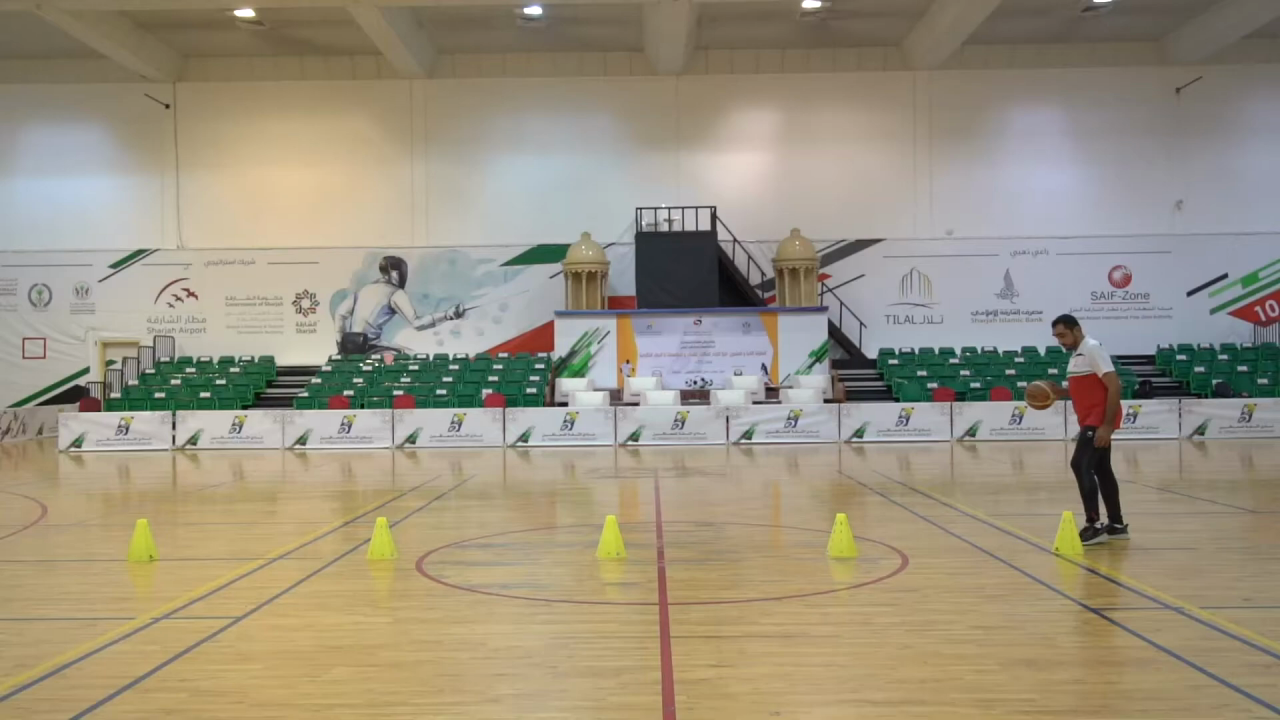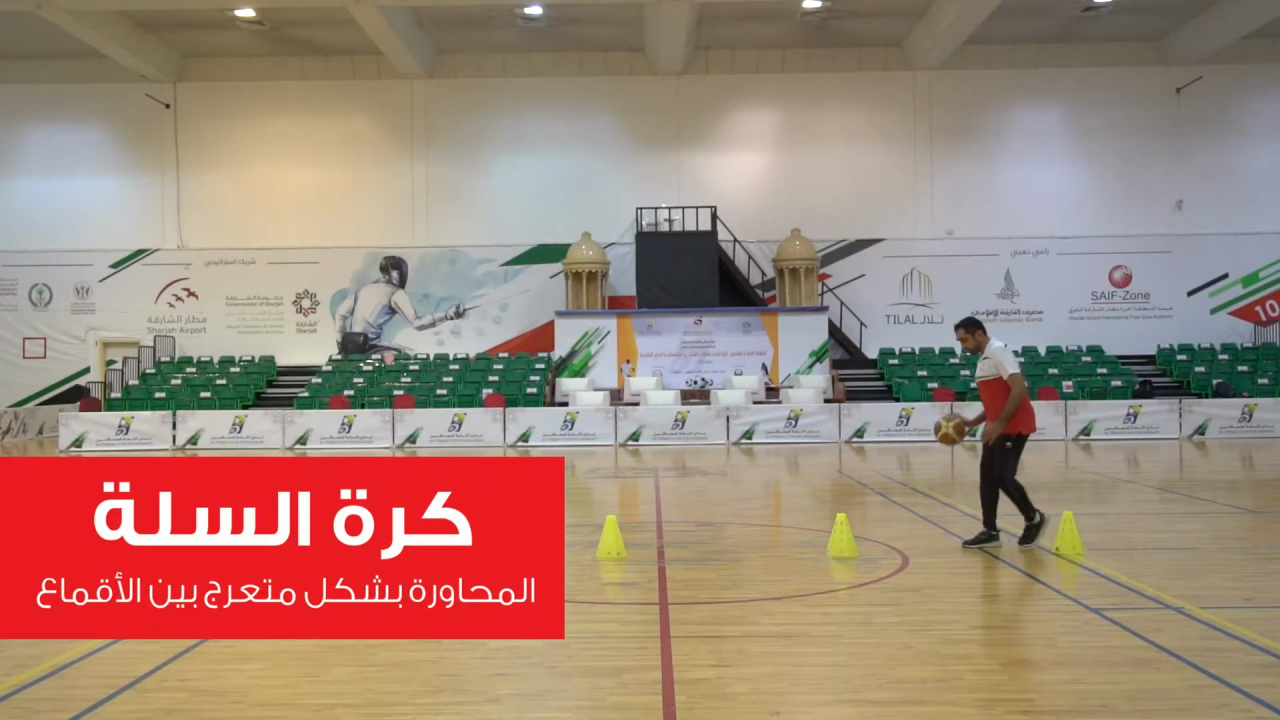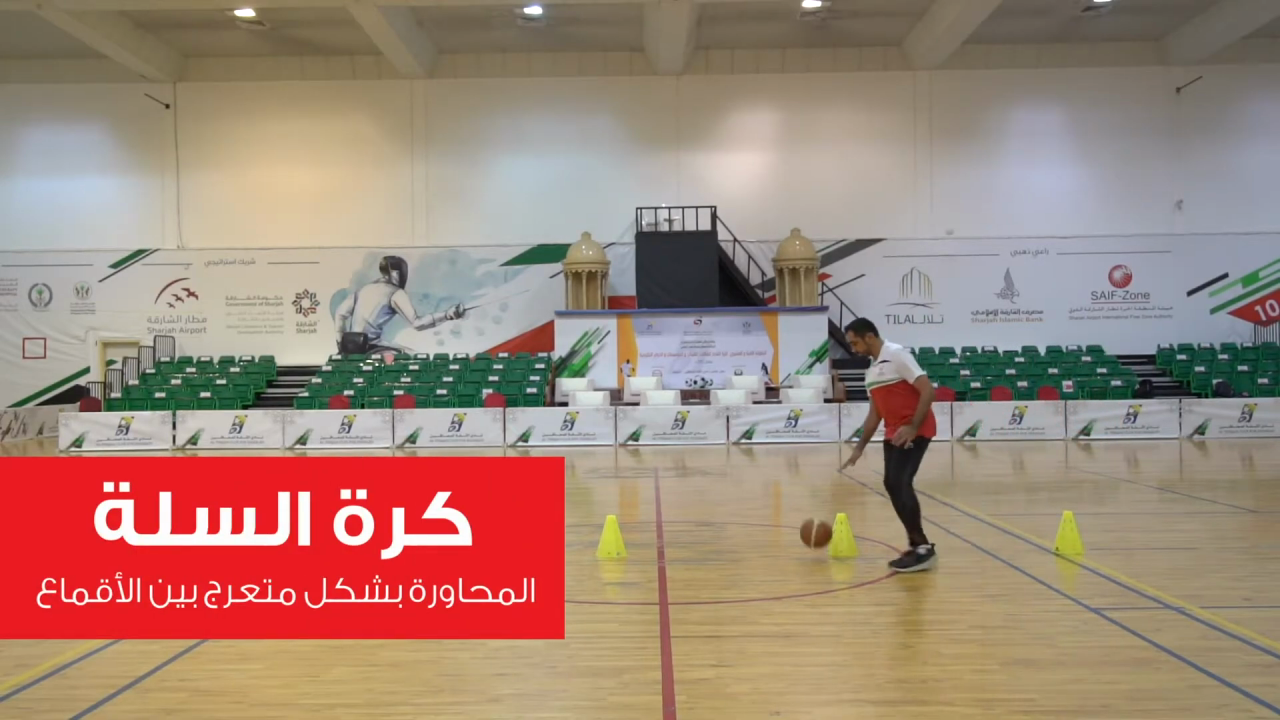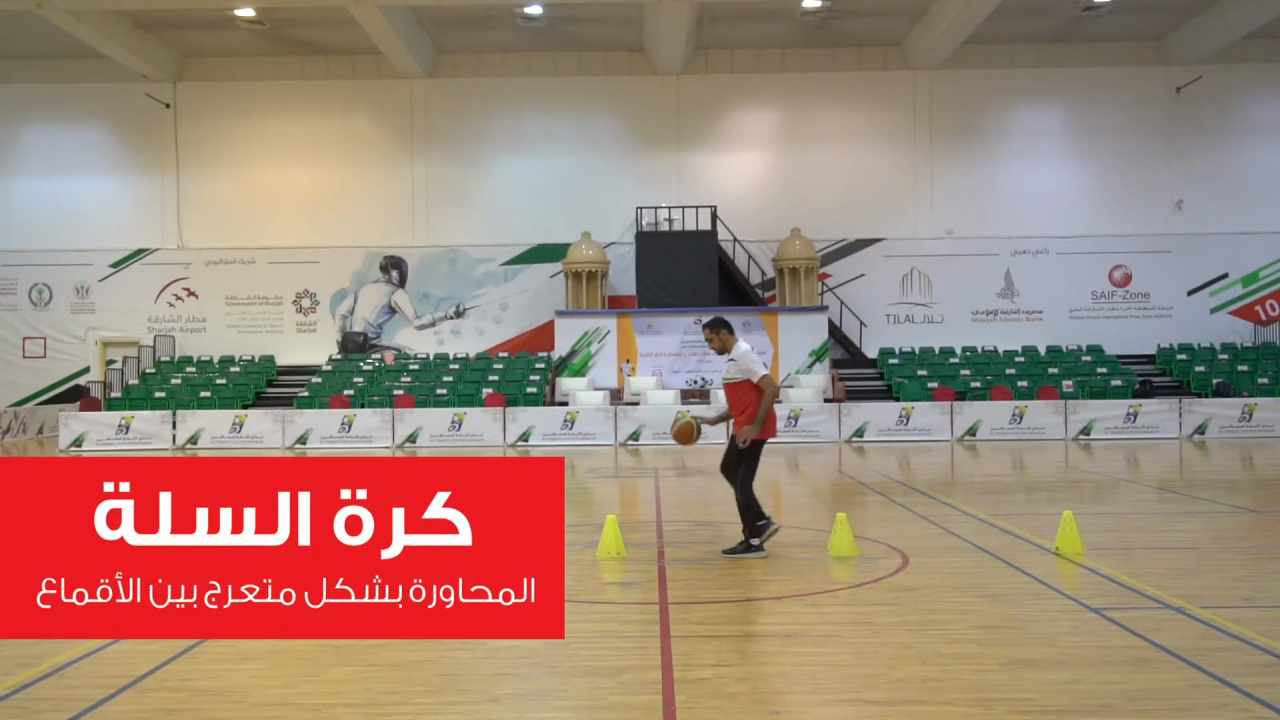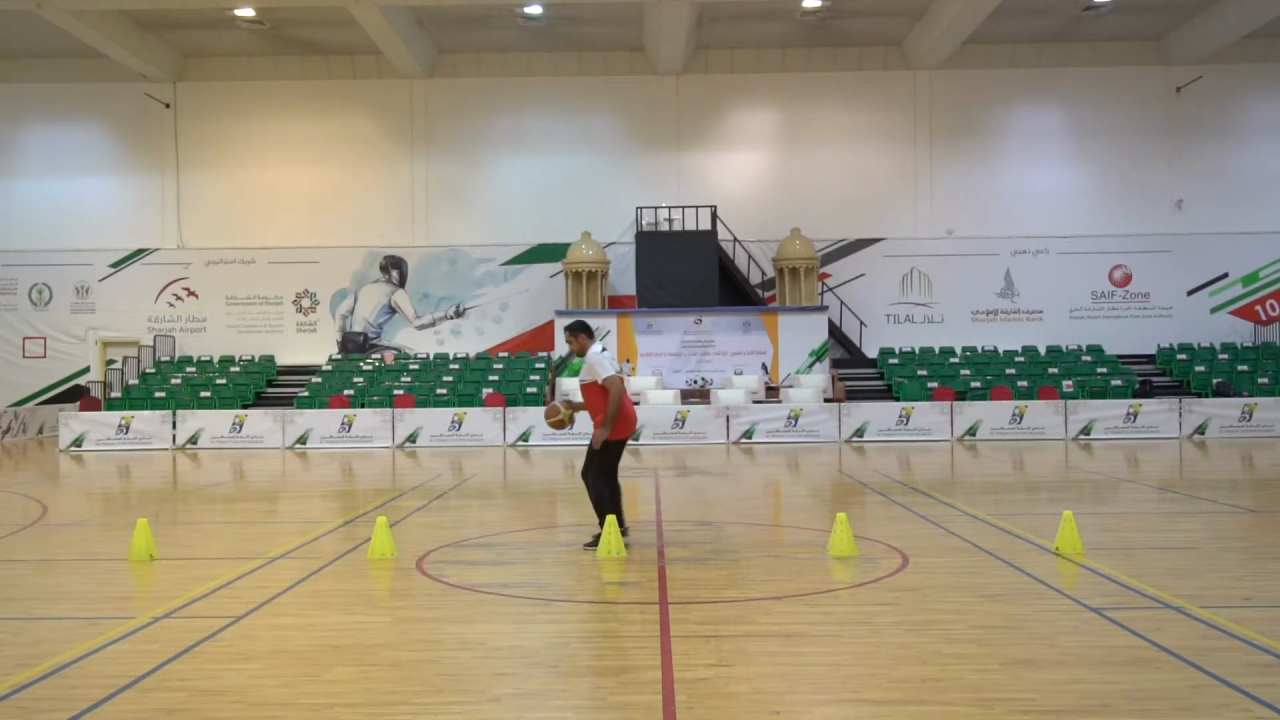
dt=1s
person 1, frame 1
left shoulder: (1093, 349)
right shoulder: (1076, 355)
left elbow: (1114, 387)
left wrist: (1107, 425)
right wrist: (1060, 391)
left hip: (1099, 422)
right hip: (1090, 422)
left knee: (1080, 466)
right knee: (1102, 470)
left ankle: (1094, 526)
right ankle: (1117, 524)
person 1, frame 2
left shoulder: (998, 352)
right shoulder: (984, 359)
left elbow: (1019, 389)
left wrist: (999, 424)
right wrist: (974, 421)
left hip: (1014, 425)
right hip: (998, 425)
left knee: (1003, 475)
right knee: (987, 473)
left ankle: (1034, 519)
right ankle: (990, 531)
person 1, frame 3
left shoulder: (897, 354)
right shoulder: (872, 368)
left elbow: (928, 391)
right elbow: (875, 411)
left wrist: (913, 427)
right wrist: (859, 448)
left hip: (914, 431)
right hip: (894, 433)
left knee: (899, 483)
right knee: (893, 486)
left ankle: (919, 550)
right ankle: (919, 544)
person 1, frame 4
left shoulder: (744, 355)
right shoulder: (735, 358)
left elbow: (772, 389)
left wrist: (755, 426)
right wrist: (715, 420)
left hip: (753, 428)
right hip: (747, 427)
left knee: (740, 480)
right knee: (729, 470)
left ankle: (755, 541)
right ankle: (762, 521)
person 1, frame 5
left shoulder: (595, 358)
right shoulder: (599, 357)
left elbow: (617, 391)
left wrist: (605, 428)
right wrist: (578, 406)
left hip: (613, 427)
right hip: (621, 426)
left knee: (591, 475)
right knee: (606, 475)
right ankle: (619, 527)
